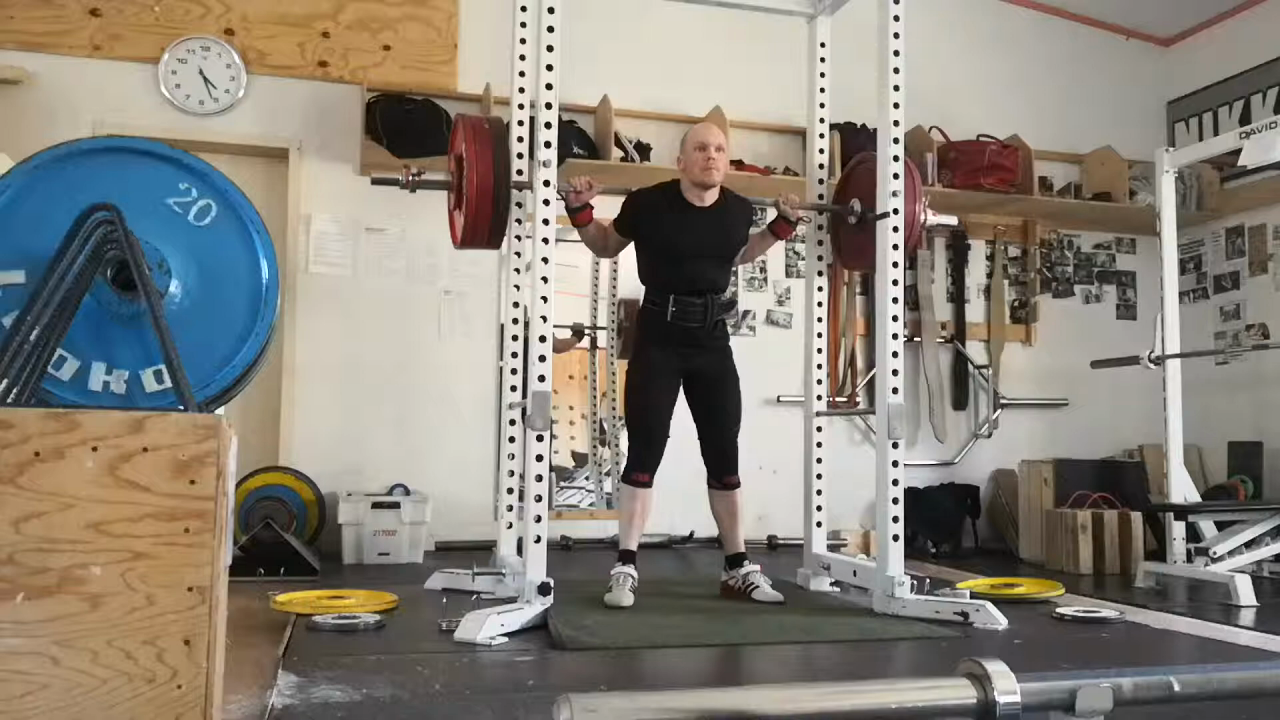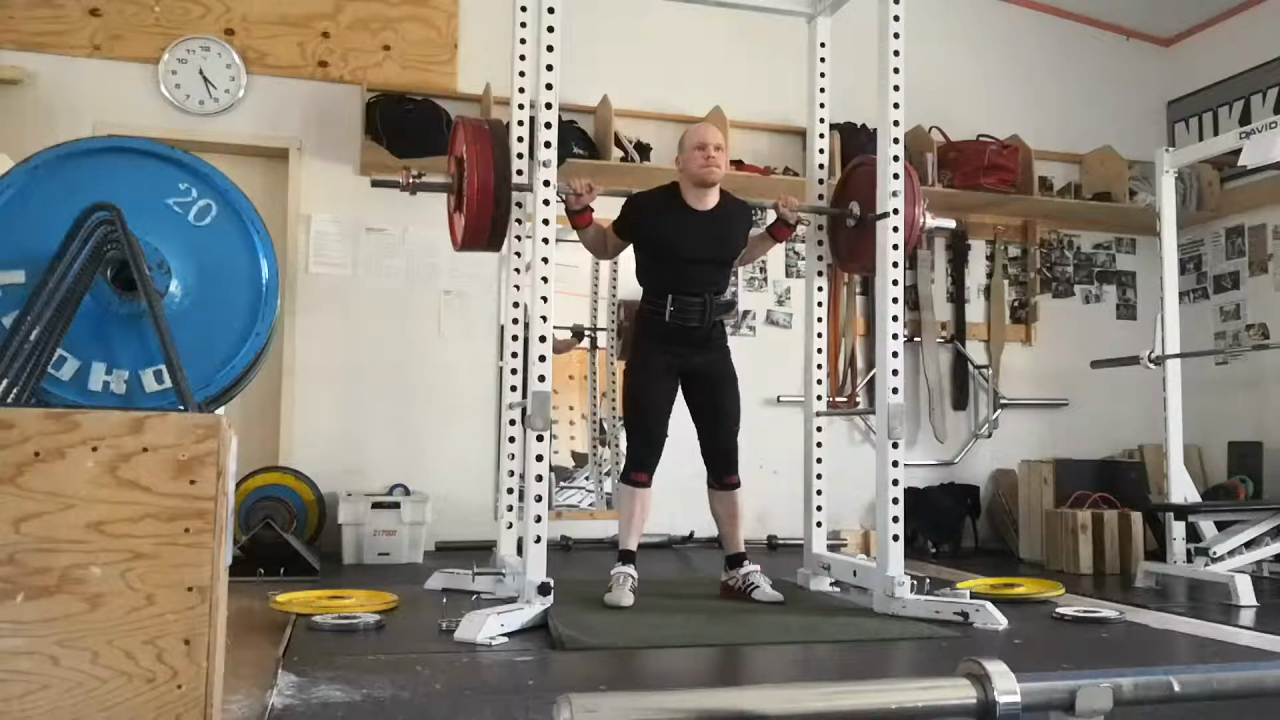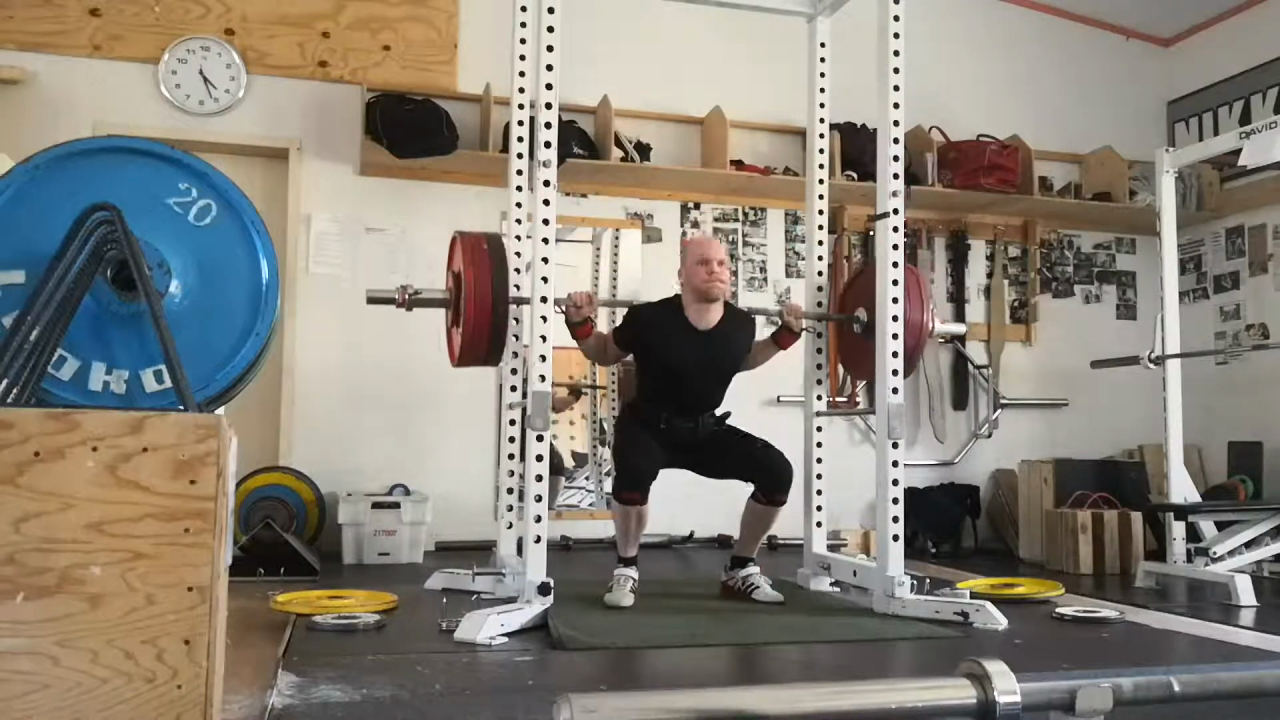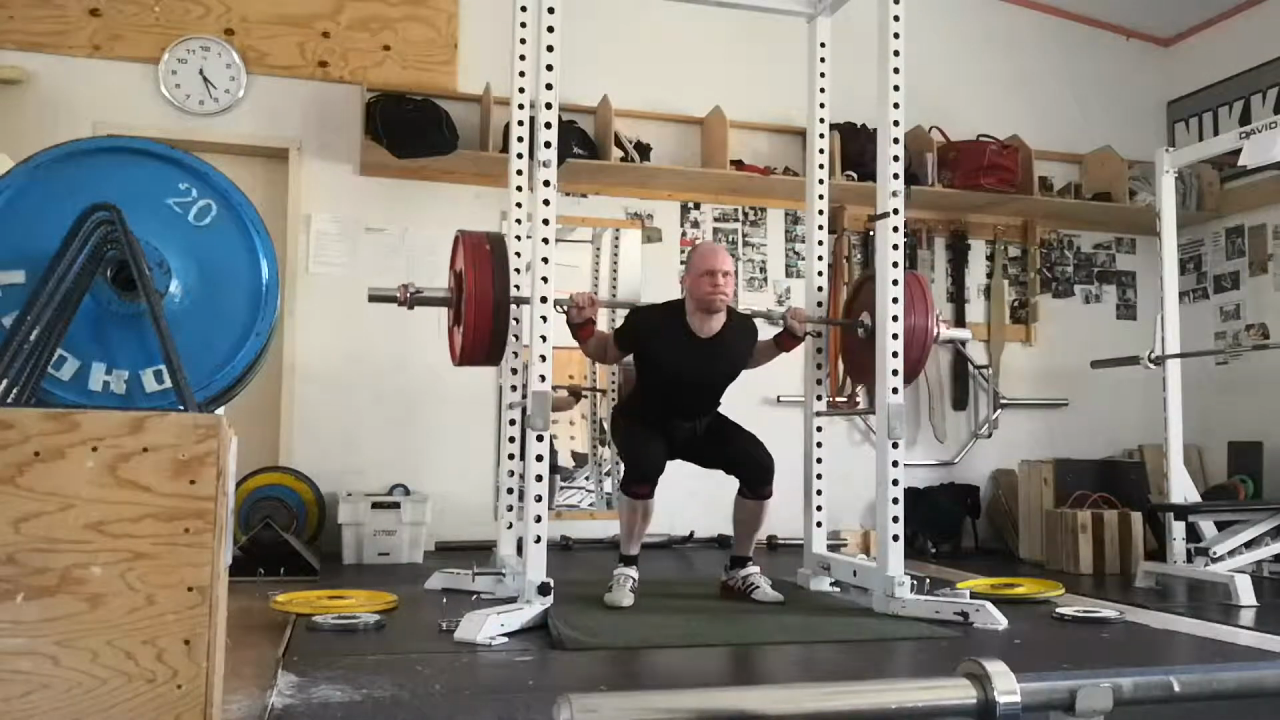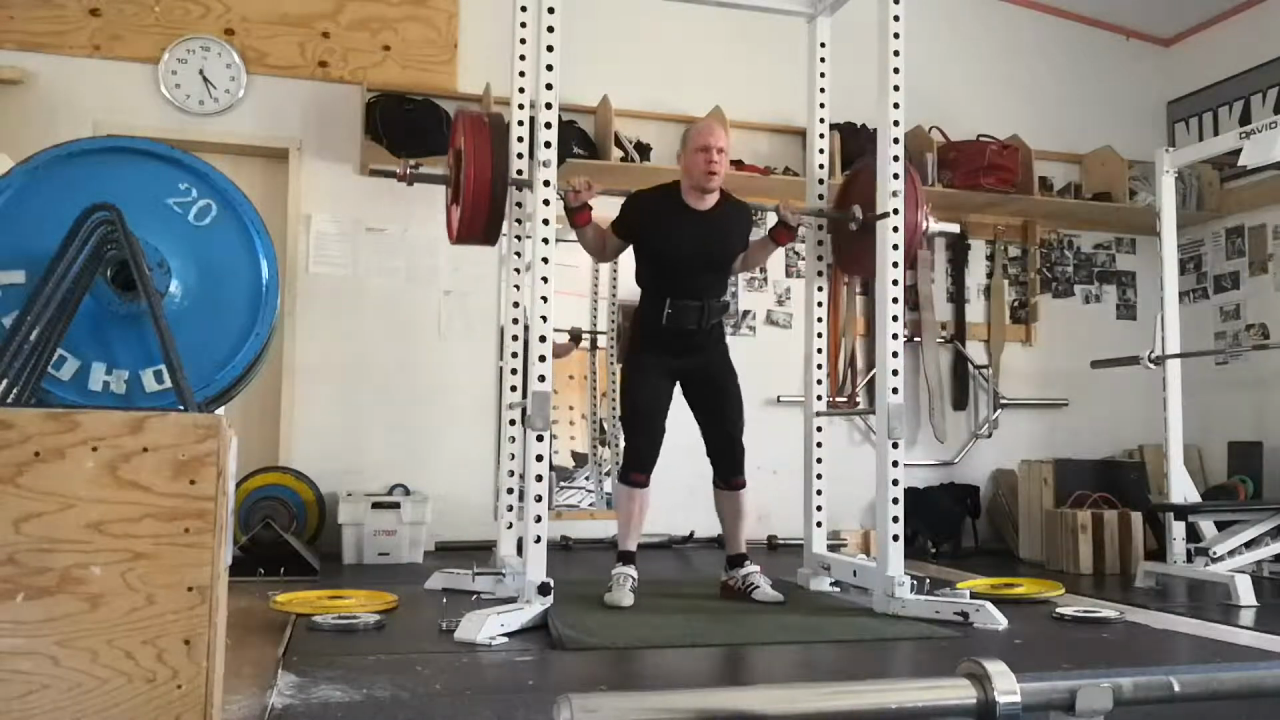
dt=1s
person 1, frame 1
left shoulder: (738, 210)
right shoulder: (648, 204)
right elbow: (605, 246)
left wrist: (783, 223)
right wrist: (579, 210)
left hip: (712, 342)
right hip: (658, 341)
left knee: (724, 456)
right knee: (645, 454)
left ankle: (737, 568)
right ankle: (625, 568)
person 1, frame 2
left shoulder: (737, 213)
right shoulder: (648, 207)
right elbow: (605, 248)
left wrist: (782, 228)
right wrist: (579, 213)
left hip: (710, 342)
right hip: (656, 340)
left knee: (724, 457)
right knee: (643, 454)
left ankle: (737, 568)
right ankle: (625, 569)
person 1, frame 3
left shoulder: (740, 325)
right shoulder: (650, 319)
right elbow: (605, 354)
left wrist: (786, 334)
right wrist: (581, 324)
left hip: (706, 431)
right hip: (648, 427)
left knee: (777, 471)
right knee: (634, 470)
left ankle: (740, 569)
right ankle: (626, 570)
person 1, frame 4
left shoulder: (742, 329)
right shoulder: (651, 321)
right elbow: (606, 353)
left wrist: (788, 338)
right wrist: (582, 325)
left hip: (702, 424)
right hip: (643, 420)
left knee: (759, 465)
right knee: (644, 466)
left ankle: (740, 570)
right ankle: (626, 569)
person 1, frame 5
left shoulder: (737, 214)
right shoulder: (647, 205)
right elbow: (603, 250)
left wrist: (783, 232)
right wrist: (578, 212)
left hip: (709, 344)
right hip: (653, 342)
left knee: (730, 454)
right knee: (641, 452)
left ankle: (738, 569)
right ankle: (625, 568)
